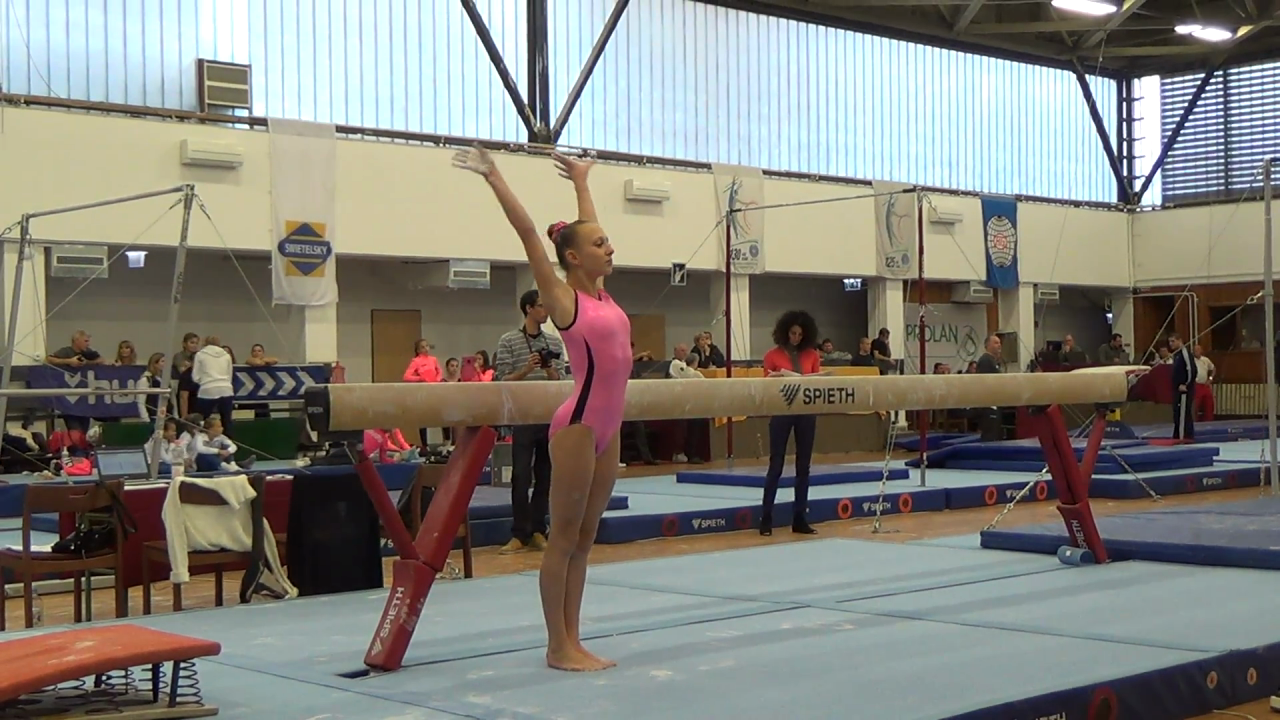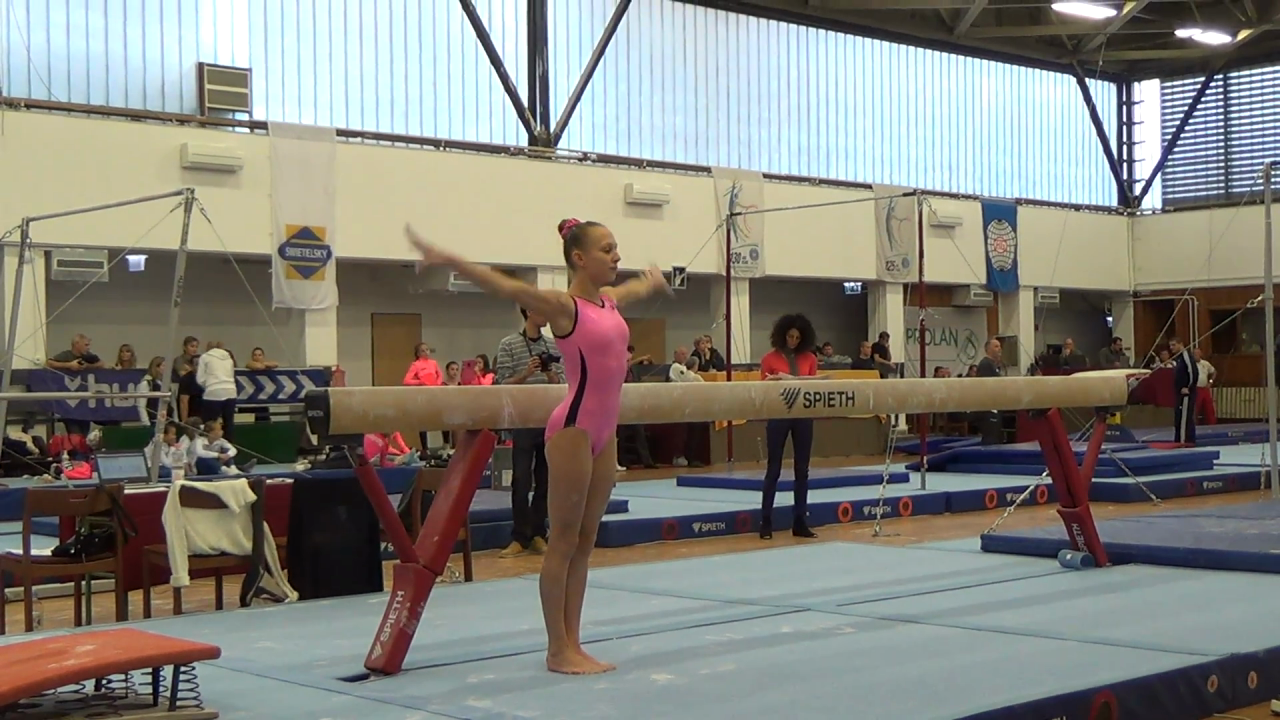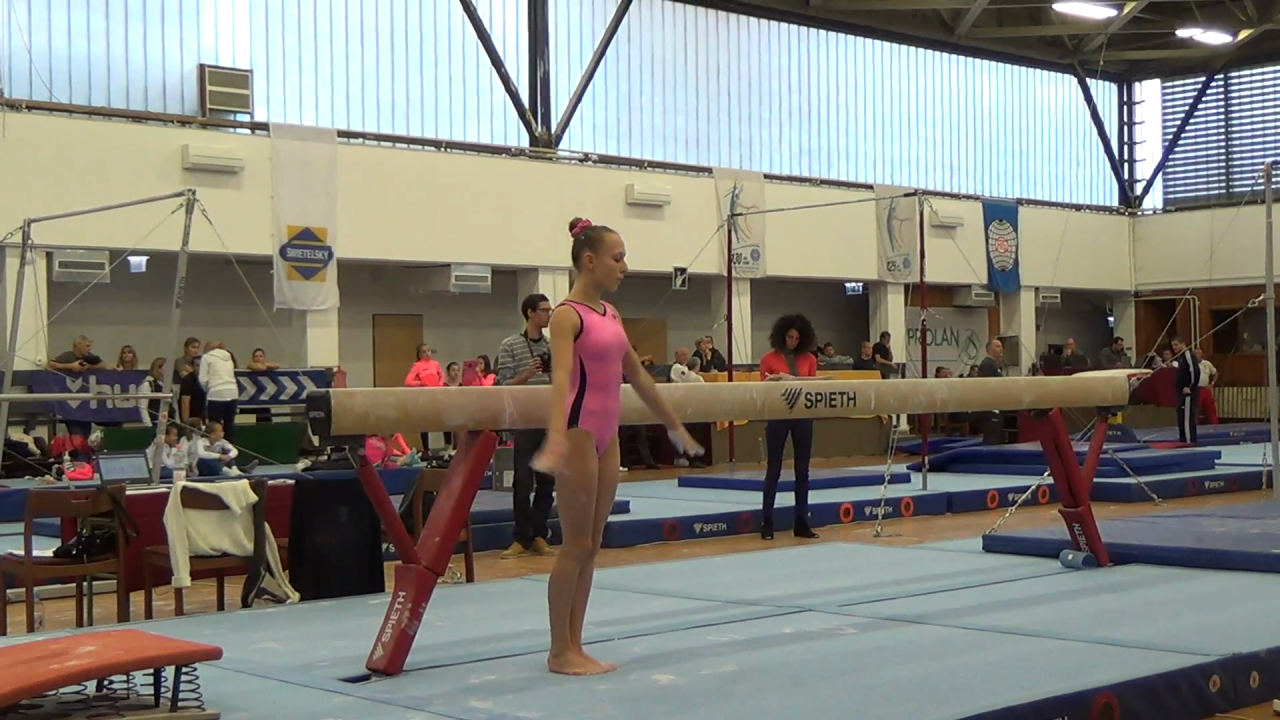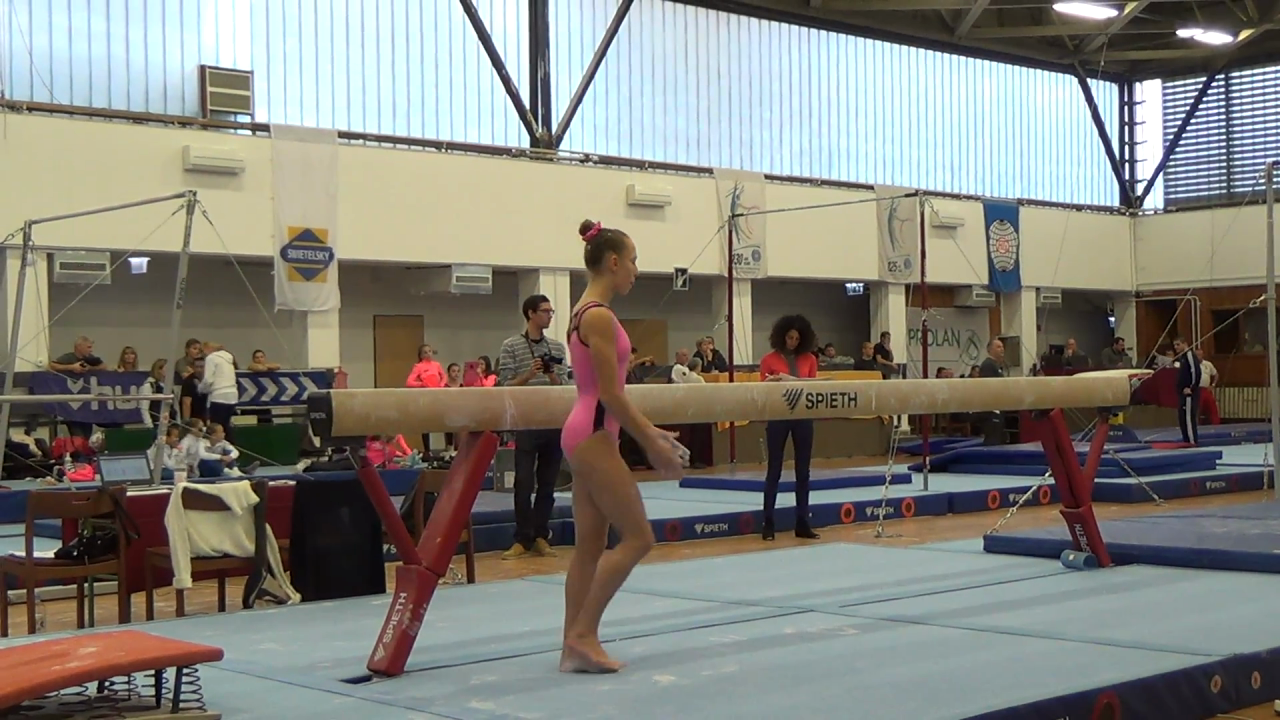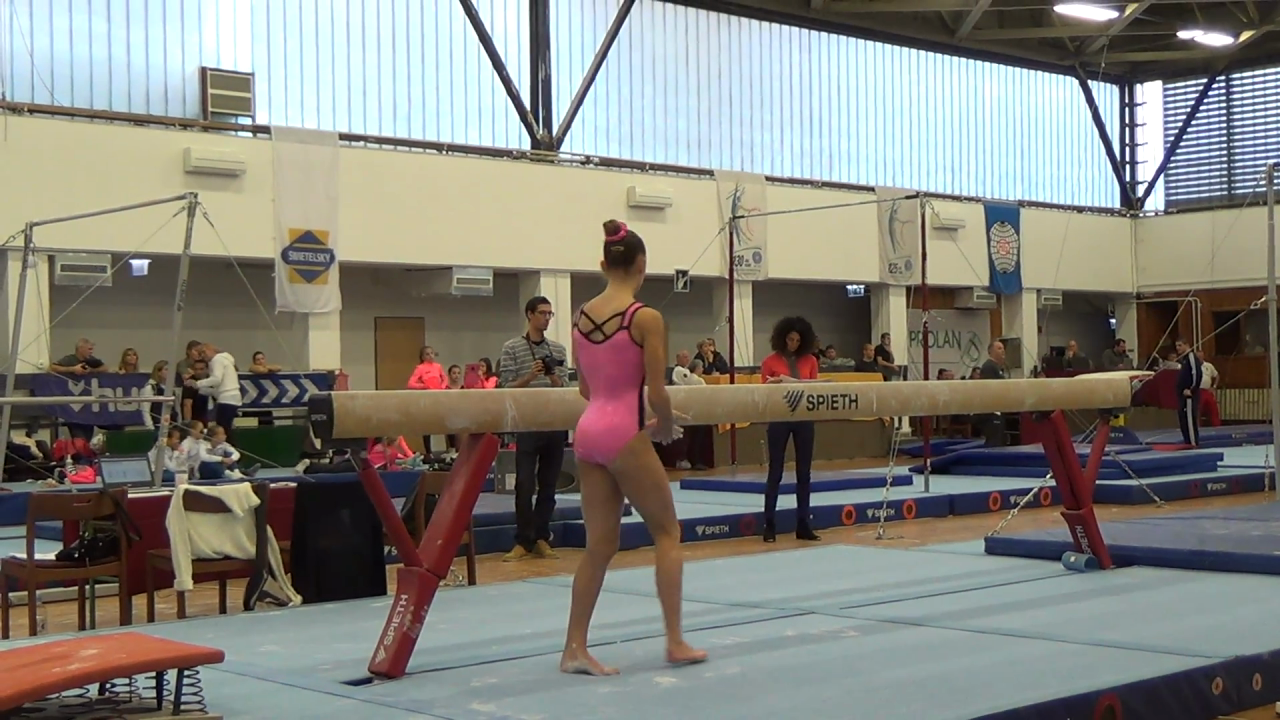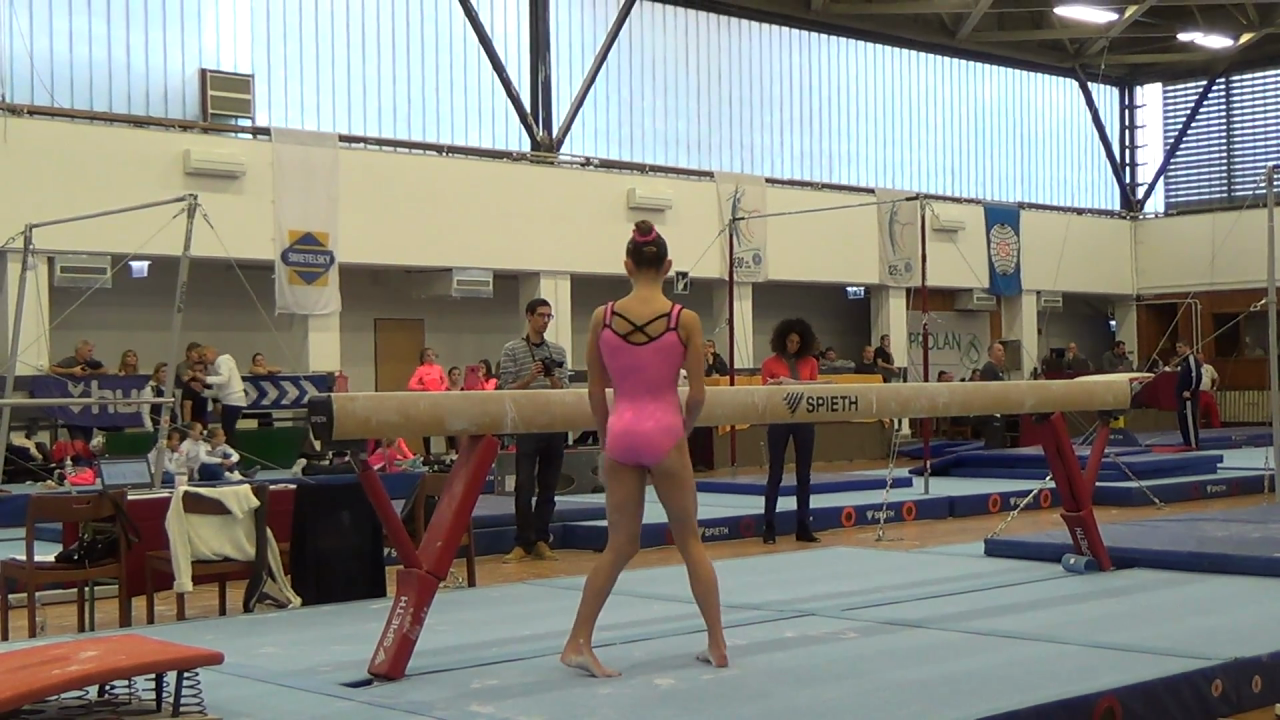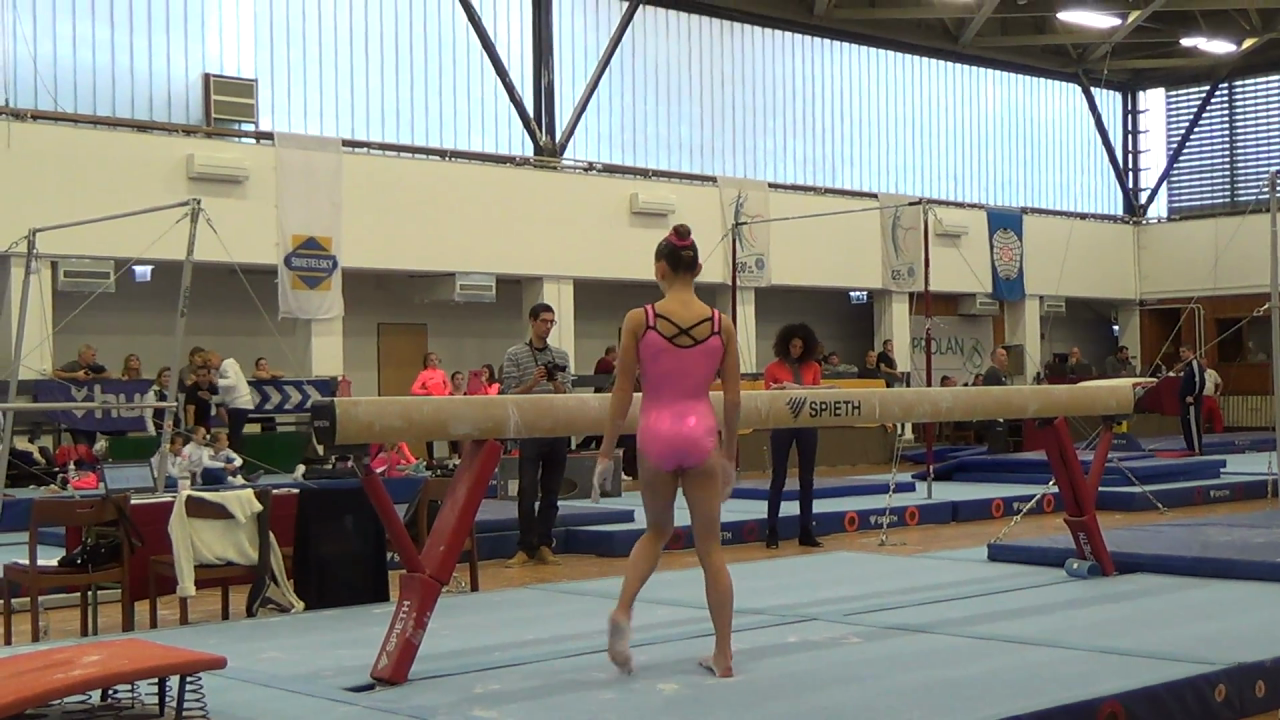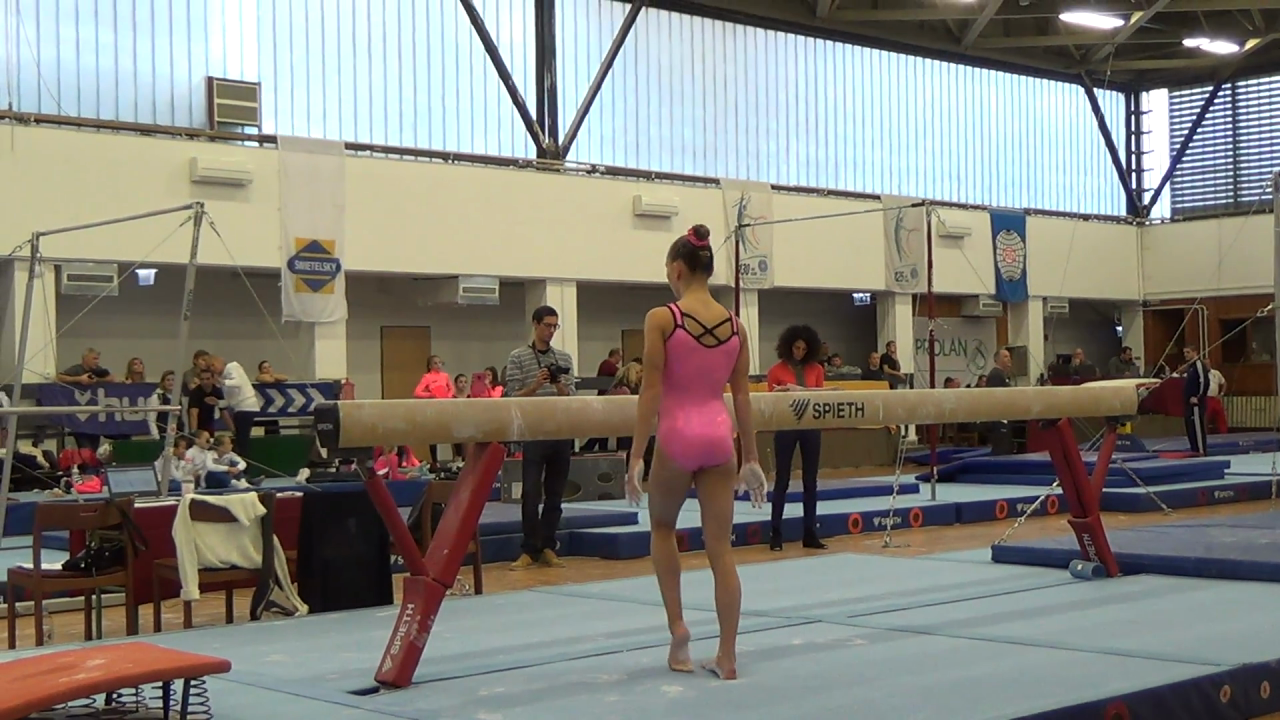
dt=0.2s
person 1, frame 1
left shoulder: (601, 292)
right shoulder: (563, 298)
left elbow: (585, 227)
right elbow: (527, 233)
left wrist: (579, 181)
right wrist: (493, 174)
left hip: (609, 429)
right hip: (578, 426)
left knee: (585, 539)
right knee: (563, 538)
left ankle: (572, 640)
right ankle: (559, 645)
person 1, frame 2
left shoulder: (606, 298)
right shoulder: (564, 305)
left elbow: (630, 287)
right elbow: (507, 286)
left wrist: (652, 280)
right wrist: (449, 258)
left hip: (604, 433)
right hip: (574, 429)
left knee: (585, 541)
right knee: (563, 541)
left ankle: (572, 643)
right ankle: (559, 648)
person 1, frame 3
left shoulder: (606, 313)
right shoulder: (567, 314)
left elbow: (636, 375)
right elbow: (560, 380)
left wrist: (674, 426)
right wrist: (554, 441)
left hip: (603, 435)
right hip: (578, 433)
left knee: (589, 545)
right knee: (576, 544)
left ankle: (572, 645)
right ankle: (561, 649)
person 1, frame 4
left shoulder: (591, 314)
right shoulder: (599, 317)
right elbow: (611, 394)
left wrist: (651, 434)
right wrist: (652, 438)
left hip: (593, 435)
right hip: (593, 436)
left knee: (590, 545)
right knee: (638, 538)
left ankle: (576, 643)
right ankle: (583, 634)
person 1, frame 5
left shoulder: (581, 315)
right shoulder: (646, 318)
right elbow: (657, 391)
right wrist: (664, 423)
left hip: (589, 432)
right hip: (624, 436)
left knee: (600, 545)
right knee: (667, 532)
left ankle: (575, 647)
right ankle: (675, 641)
person 1, frame 6
left shoulder: (602, 317)
right shoulder: (685, 319)
left elbow: (596, 391)
right elbow: (698, 393)
left wrist: (607, 438)
left hip: (621, 433)
right hip: (663, 435)
left knee: (621, 544)
right knee: (690, 542)
left ankle: (578, 643)
right ankle: (717, 645)
person 1, frame 7
left shoulder: (638, 319)
right shoulder: (721, 324)
left elbow: (622, 392)
right elbow: (733, 397)
left wrist: (606, 452)
right wrist: (729, 454)
left hip: (656, 435)
right hip: (701, 435)
left knee: (655, 532)
right knee: (710, 548)
left ankle: (623, 611)
right ankle: (722, 654)
person 1, frame 8
left shoulder: (661, 318)
right shoulder: (734, 325)
left elbow: (651, 391)
right elbow: (742, 397)
left wrist: (636, 455)
right wrist: (751, 458)
left hip: (677, 436)
right hip: (719, 437)
left knee: (661, 525)
right knee: (719, 549)
left ankle: (677, 625)
right ankle: (727, 656)
person 2, frame 1
left shoulder: (555, 342)
right shoulder: (508, 341)
left elbow: (561, 382)
right elbow: (502, 381)
left wrist: (551, 372)
right wrist: (526, 370)
left knee: (545, 478)
right knee: (521, 478)
left ankle: (538, 531)
right ankle: (520, 533)
person 2, frame 2
left shoulder: (555, 346)
right shoulder: (508, 345)
left elbow: (561, 387)
right elbow: (502, 385)
left wrist: (551, 376)
right wrist: (526, 374)
left knee: (545, 482)
right knee: (521, 482)
left ankle: (538, 535)
right ankle: (520, 537)
person 2, frame 3
right shoulder: (510, 345)
right elbow: (503, 385)
left wrist: (552, 375)
right wrist: (527, 374)
left knee: (546, 482)
right knee: (523, 483)
left ankle: (539, 536)
right ankle: (521, 538)
person 2, frame 4
left shoulder: (557, 347)
right shoulder: (511, 346)
left elbow: (564, 388)
right elbow: (505, 386)
left wrist: (553, 377)
right wrist: (528, 375)
left knee: (548, 483)
right knee: (524, 484)
left ankle: (540, 537)
right ankle: (523, 539)
person 2, frame 5
left shoulder: (558, 349)
right shoulder: (512, 348)
left elbow: (565, 389)
right elbow: (506, 388)
left wrist: (554, 378)
right wrist: (529, 377)
left knee: (548, 485)
right knee: (524, 486)
left ankle: (541, 539)
right ankle: (524, 541)
person 2, frame 6
left shoulder: (558, 351)
right shoulder: (512, 350)
left elbow: (565, 391)
right elbow: (506, 389)
left wrist: (553, 380)
right wrist: (529, 379)
left knee: (548, 487)
right knee: (524, 487)
left ankle: (541, 540)
right ankle: (523, 543)
person 2, frame 7
left shoulder: (561, 356)
right shoulder: (515, 355)
left elbow: (568, 395)
right elbow: (509, 394)
left wrist: (557, 384)
right wrist: (532, 383)
left knee: (551, 492)
right knee: (527, 492)
left ankle: (544, 545)
right ankle: (526, 547)
person 2, frame 8
left shoulder: (564, 358)
right shoulder: (518, 357)
left elbow: (571, 398)
right elbow: (512, 397)
left wrist: (560, 387)
right wrist: (535, 386)
left knee: (555, 494)
right knee: (531, 495)
left ankle: (548, 548)
right ankle: (530, 550)
person 3, frame 1
left shoulder: (812, 355)
right shoulder: (772, 355)
right wrist: (775, 378)
left hip: (806, 412)
right hip: (781, 412)
left knee: (803, 466)
right knee: (776, 465)
left ankle: (800, 518)
right ankle: (766, 518)
person 3, frame 2
left shoulder: (809, 358)
right shoulder: (770, 359)
right wrist: (773, 381)
left hip: (803, 416)
right hip: (778, 416)
left knee: (802, 469)
right knee: (773, 469)
left ankle: (800, 522)
right ankle: (766, 522)
person 3, frame 3
left shoulder: (809, 359)
right shoulder: (769, 359)
right wrist: (772, 381)
left hip: (803, 416)
right hip: (778, 416)
left knee: (802, 470)
right knee: (773, 469)
left ankle: (801, 522)
right ankle: (767, 523)
person 3, frame 4
left shoulder: (809, 359)
right shoulder: (769, 360)
right wrist: (772, 382)
left hip: (803, 417)
right hip: (778, 417)
left knee: (803, 471)
right knee: (774, 470)
left ankle: (802, 523)
right ankle: (768, 523)
person 3, frame 5
left shoulder: (810, 360)
right shoulder: (770, 362)
right wrist: (773, 384)
left hip: (804, 418)
right hip: (779, 418)
left knee: (804, 472)
right knee: (775, 472)
left ankle: (803, 525)
right ankle: (769, 525)
person 3, frame 6
left shoulder: (810, 362)
right shoulder: (770, 364)
right wrist: (774, 385)
left hip: (804, 420)
right hip: (779, 420)
left knee: (804, 474)
right knee: (775, 474)
left ankle: (803, 526)
right ankle: (769, 527)
person 3, frame 7
left shoulder: (813, 367)
right shoulder: (773, 369)
right wrist: (776, 390)
left hip: (807, 425)
right hip: (782, 425)
left knee: (807, 479)
right knee: (778, 479)
left ankle: (806, 531)
right ankle: (772, 532)
person 3, frame 8
left shoulder: (816, 369)
right shoulder: (777, 370)
right wrist: (781, 392)
left hip: (811, 427)
right hip: (786, 427)
left knee: (810, 481)
right knee: (782, 480)
left ankle: (810, 533)
right ankle: (776, 534)
